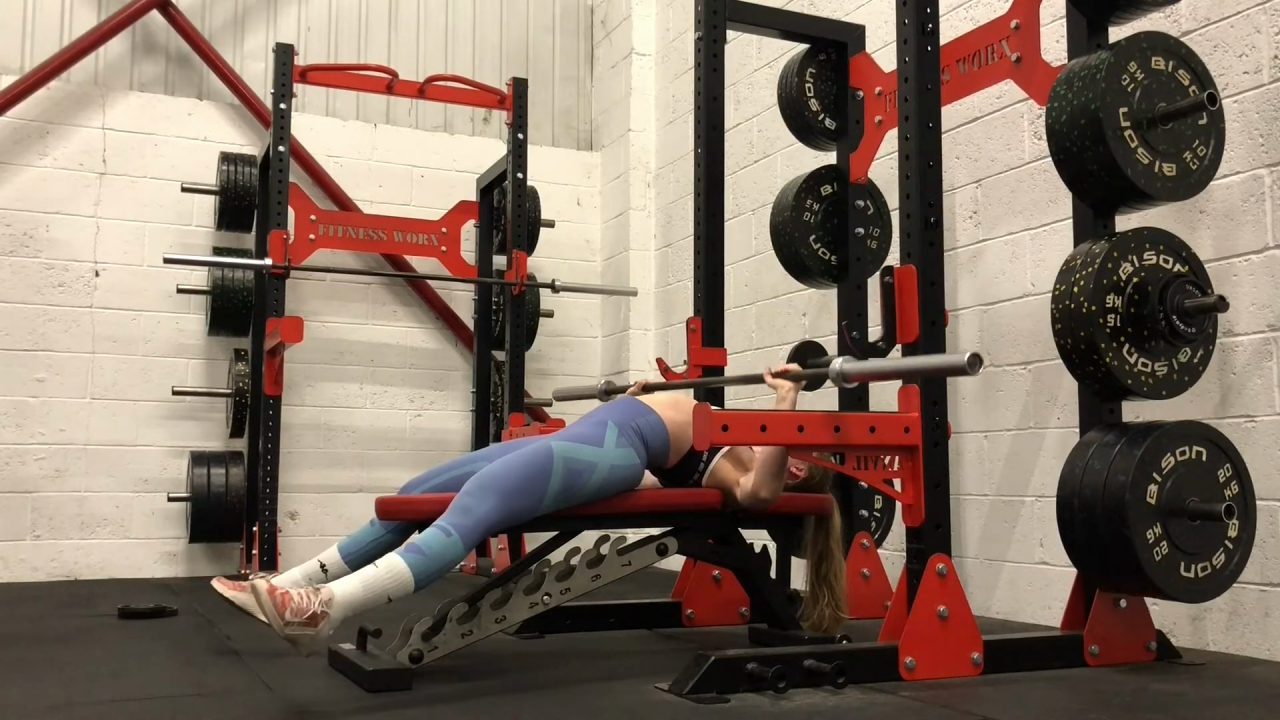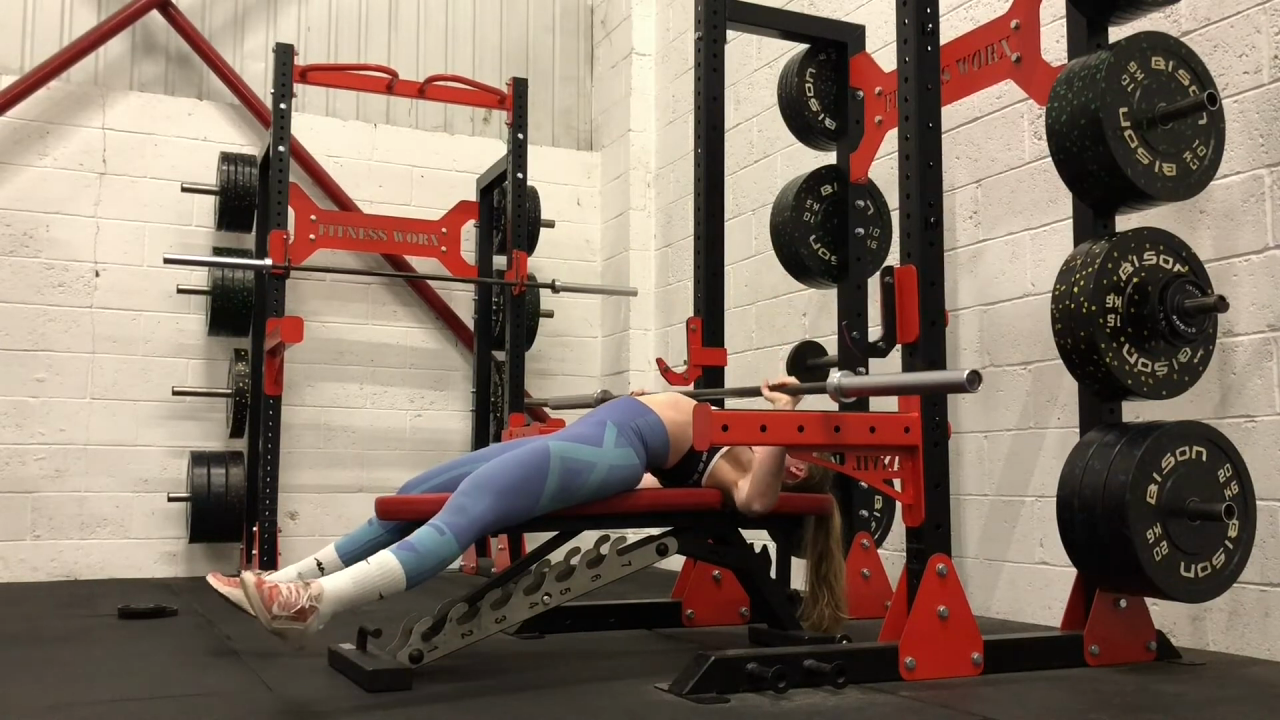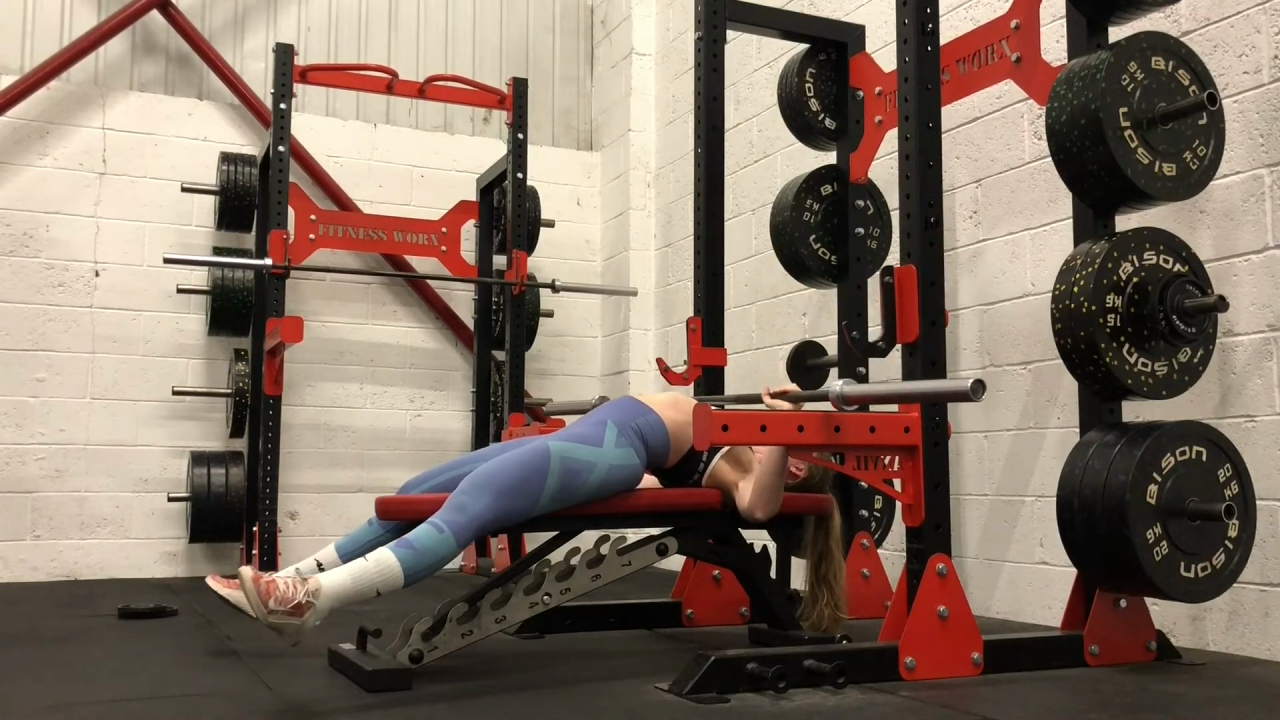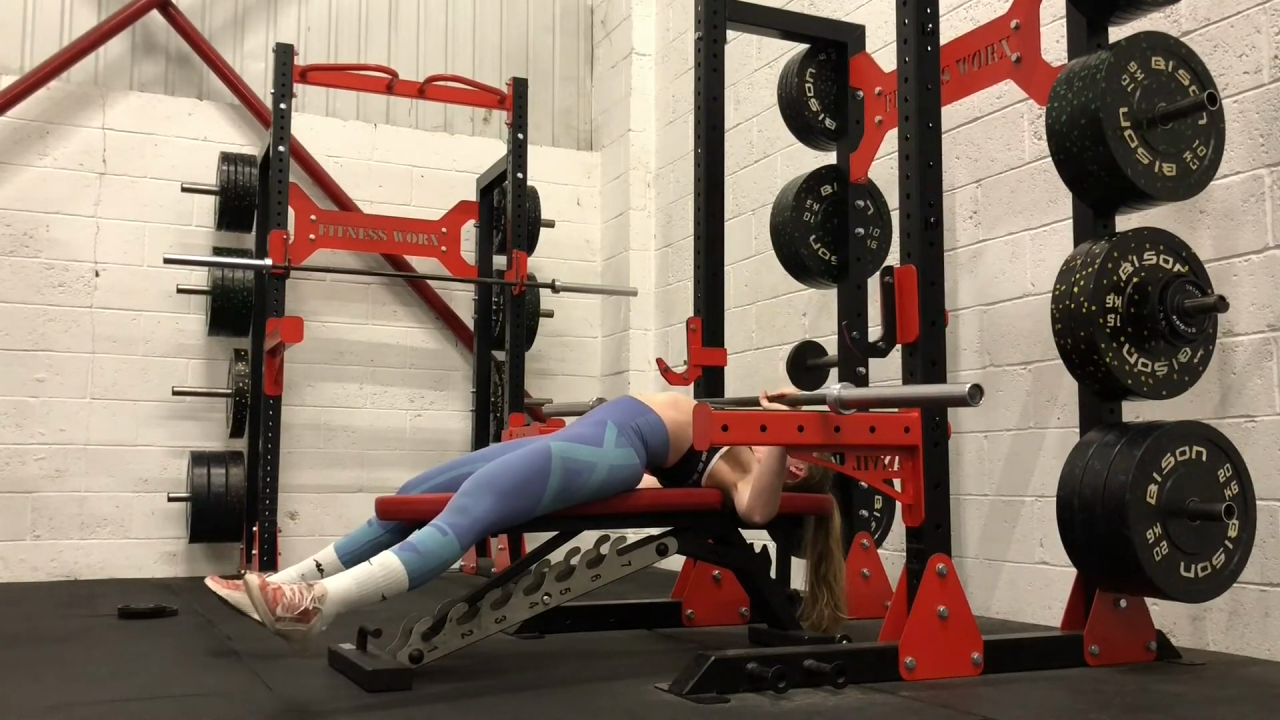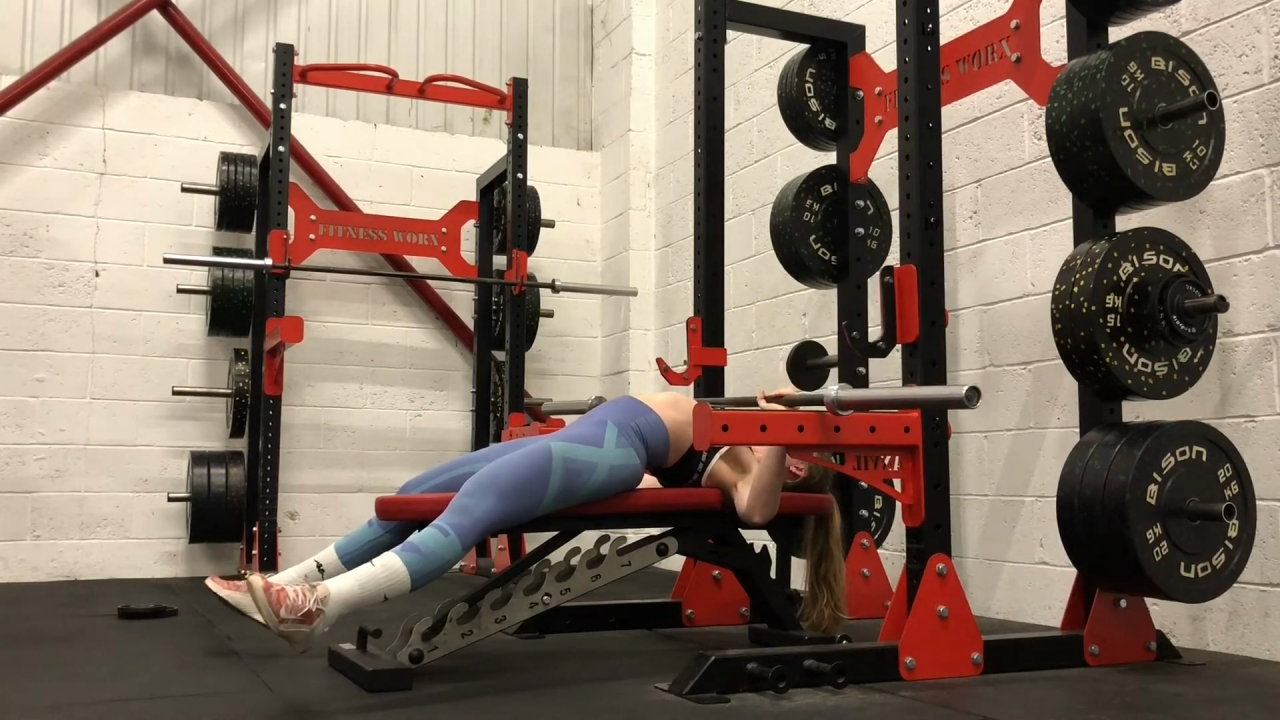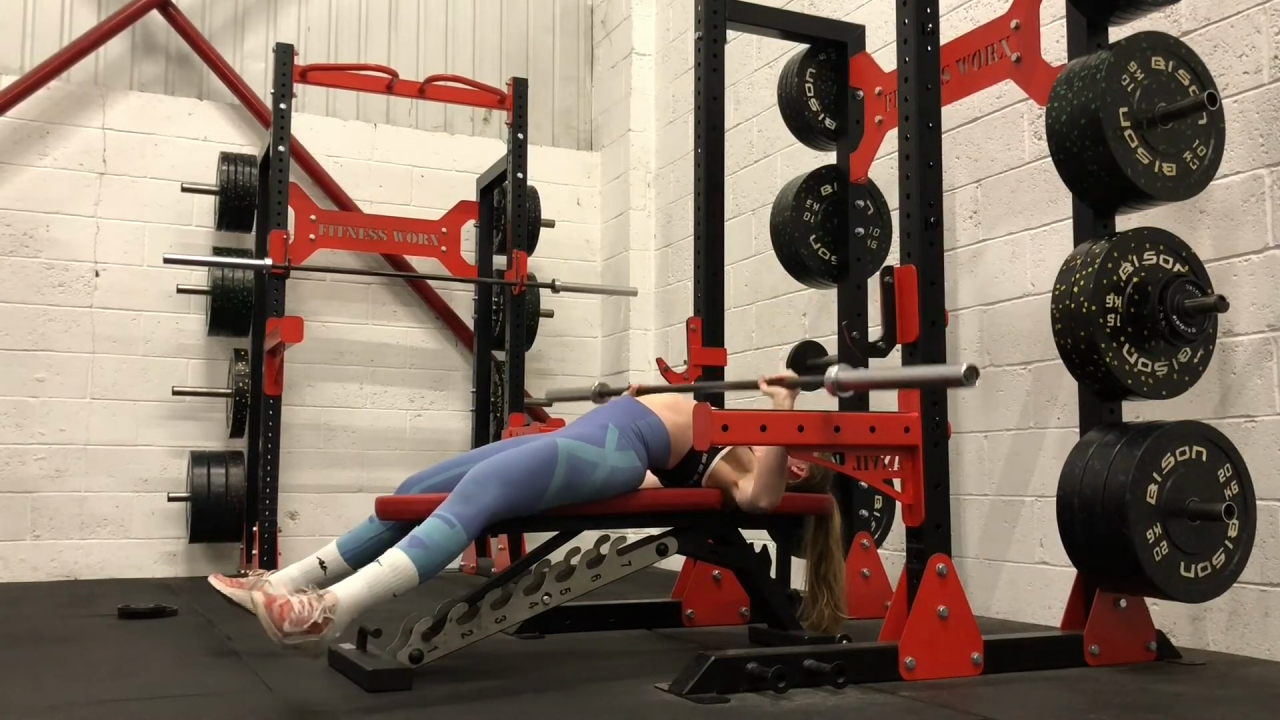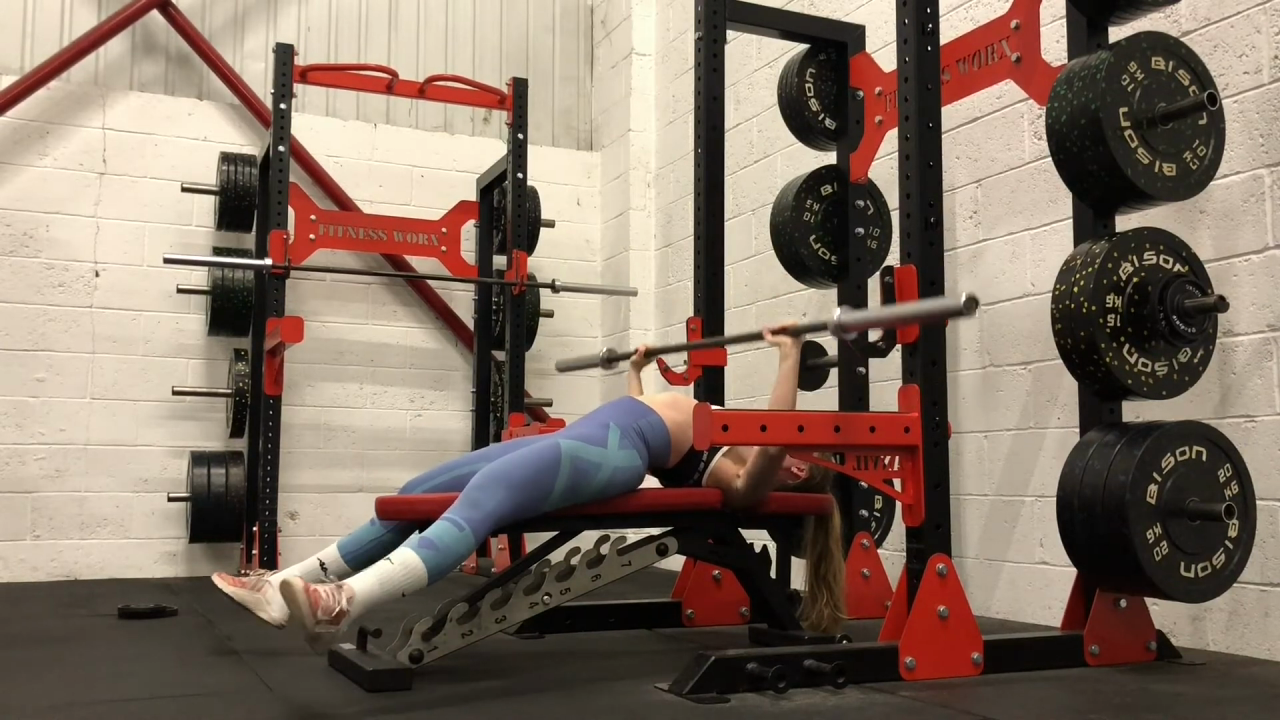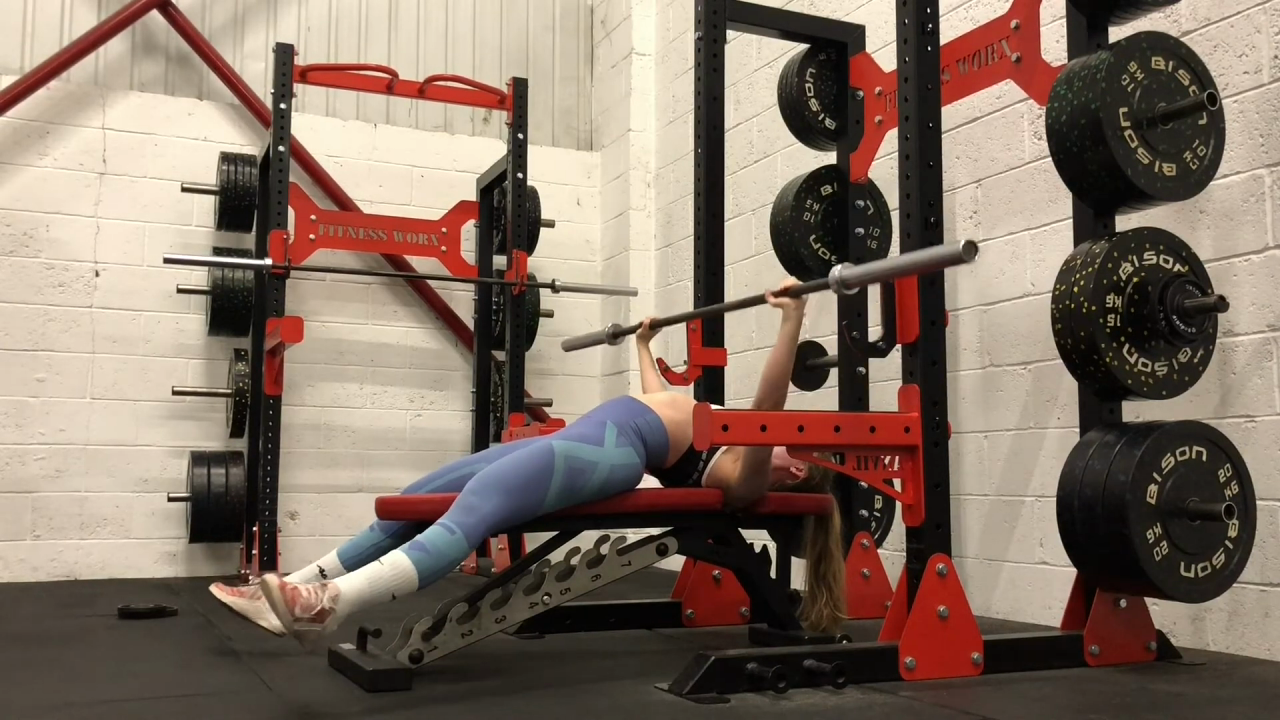
dt=0.2s
person 1, frame 1
left shoulder: (744, 486)
right shoulder: (719, 462)
left elbow: (762, 485)
left wrist: (788, 398)
right wrist: (636, 397)
left knee: (466, 513)
right knee: (416, 496)
left ankle: (323, 608)
right ankle: (290, 586)
person 1, frame 2
left shoulder: (752, 482)
right shoulder: (718, 461)
left elbow: (757, 501)
left wrist: (788, 412)
right wrist: (681, 407)
left knee: (462, 513)
right knee: (414, 496)
left ankle: (312, 603)
right ankle: (289, 582)
person 1, frame 3
left shoulder: (744, 480)
right shoulder: (717, 462)
left elbow: (758, 507)
left wrist: (787, 420)
left knee: (460, 512)
right knee: (413, 496)
left ankle: (309, 599)
right ankle: (290, 582)
person 1, frame 4
left shoulder: (749, 477)
right shoulder: (720, 460)
left elbow: (757, 511)
left knee: (462, 514)
right knee: (413, 495)
left ankle: (317, 603)
right ankle: (287, 584)
person 1, frame 5
left shoulder: (752, 474)
right shoulder: (720, 456)
left elbow: (758, 510)
left knee: (466, 512)
right knee: (414, 496)
left ankle: (319, 604)
right ankle: (291, 583)
person 1, frame 6
left shoulder: (741, 479)
right shoulder: (719, 457)
left elbow: (762, 498)
left wrist: (785, 408)
right wrist: (632, 396)
left knee: (469, 500)
right knee: (416, 491)
left ankle: (327, 609)
right ankle: (283, 582)
person 1, frame 7
left shoulder: (744, 484)
right shoulder: (715, 459)
left elbow: (769, 450)
right elbow: (649, 415)
left wrist: (789, 360)
right wrist: (635, 373)
left knee: (474, 506)
right knee: (418, 492)
left ankle: (342, 604)
right ankle: (286, 585)
person 1, frame 8
left shoulder: (744, 482)
right shoulder: (711, 454)
left elbow: (768, 406)
right elbow: (655, 397)
left wrist: (791, 321)
right wrist: (644, 343)
left knee: (470, 512)
right knee: (415, 499)
left ankle: (329, 603)
right ankle: (285, 592)
